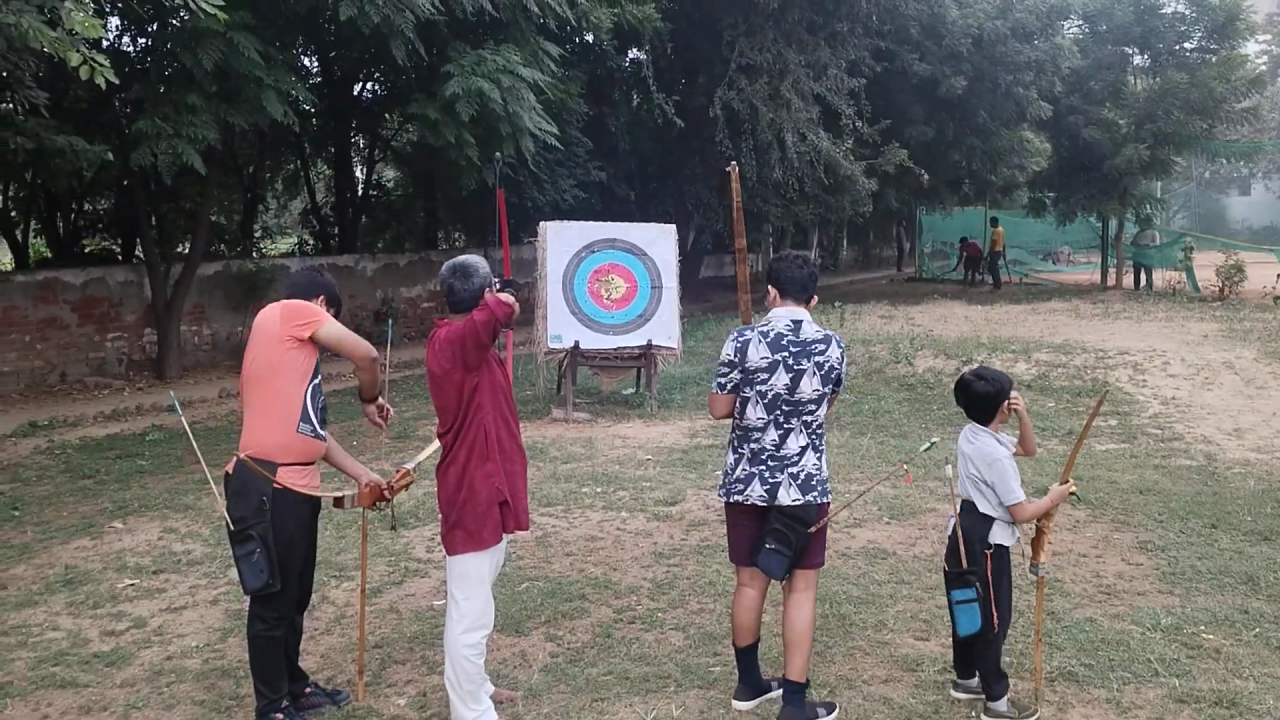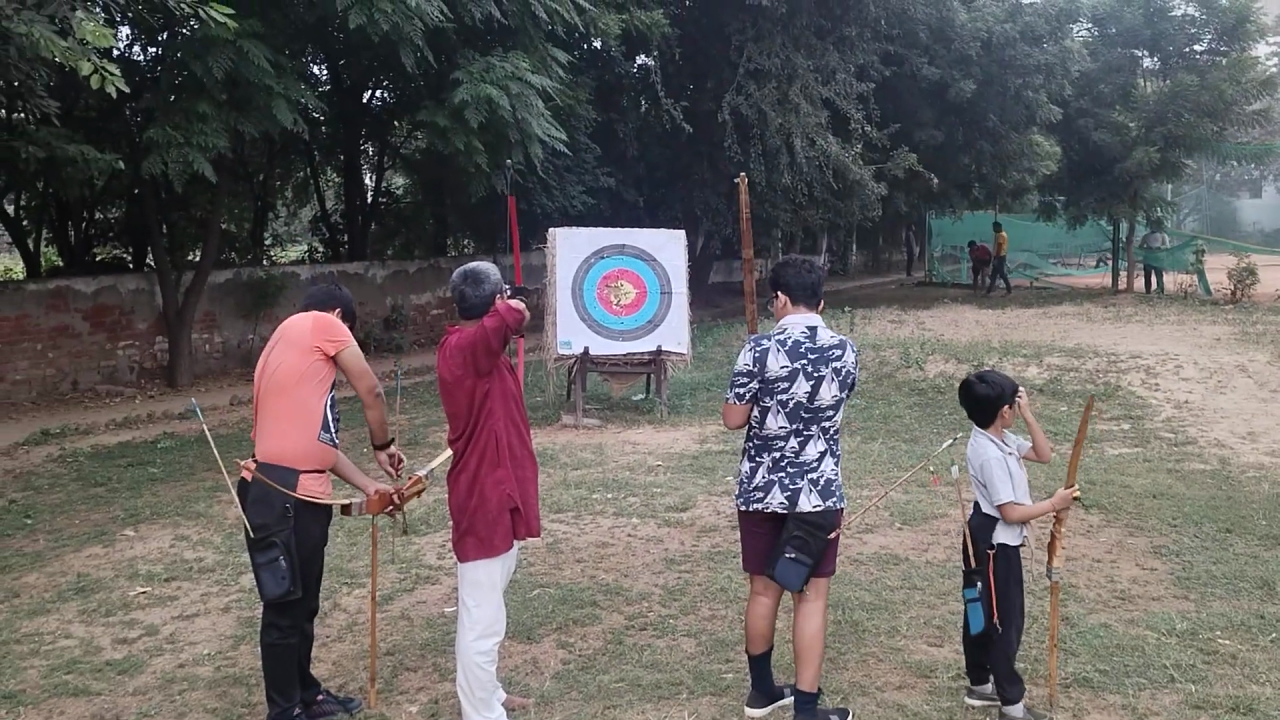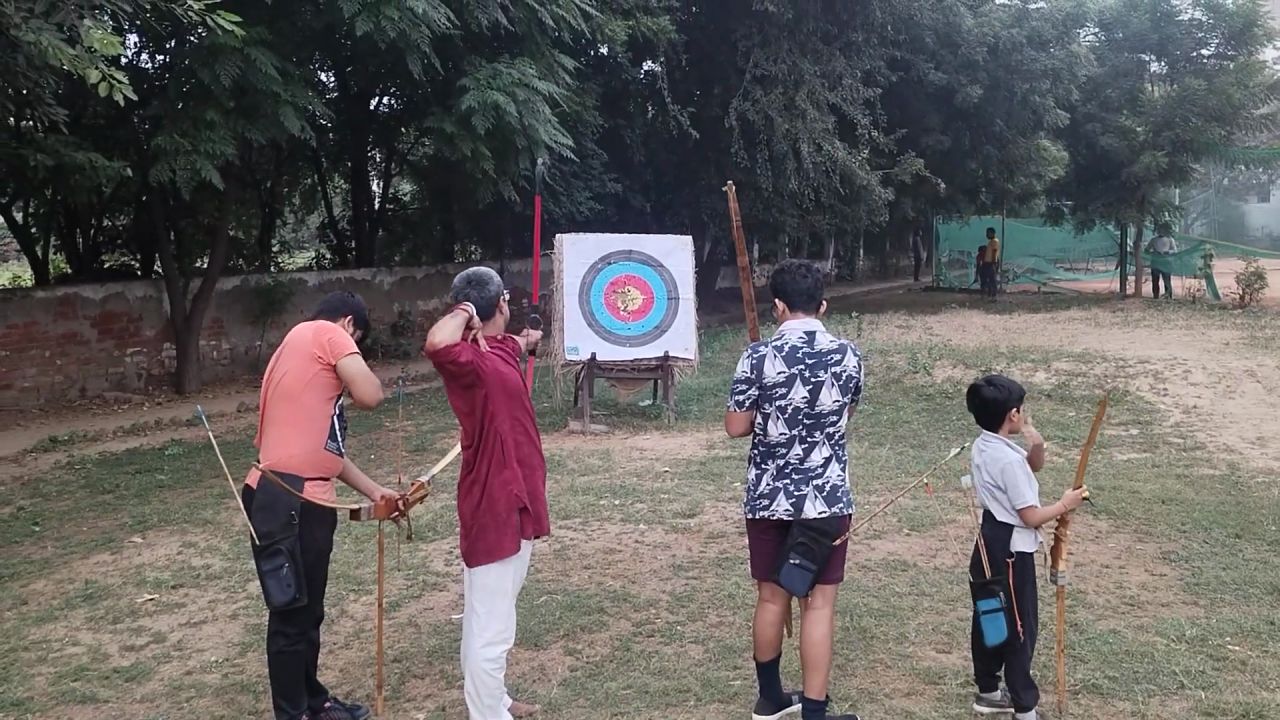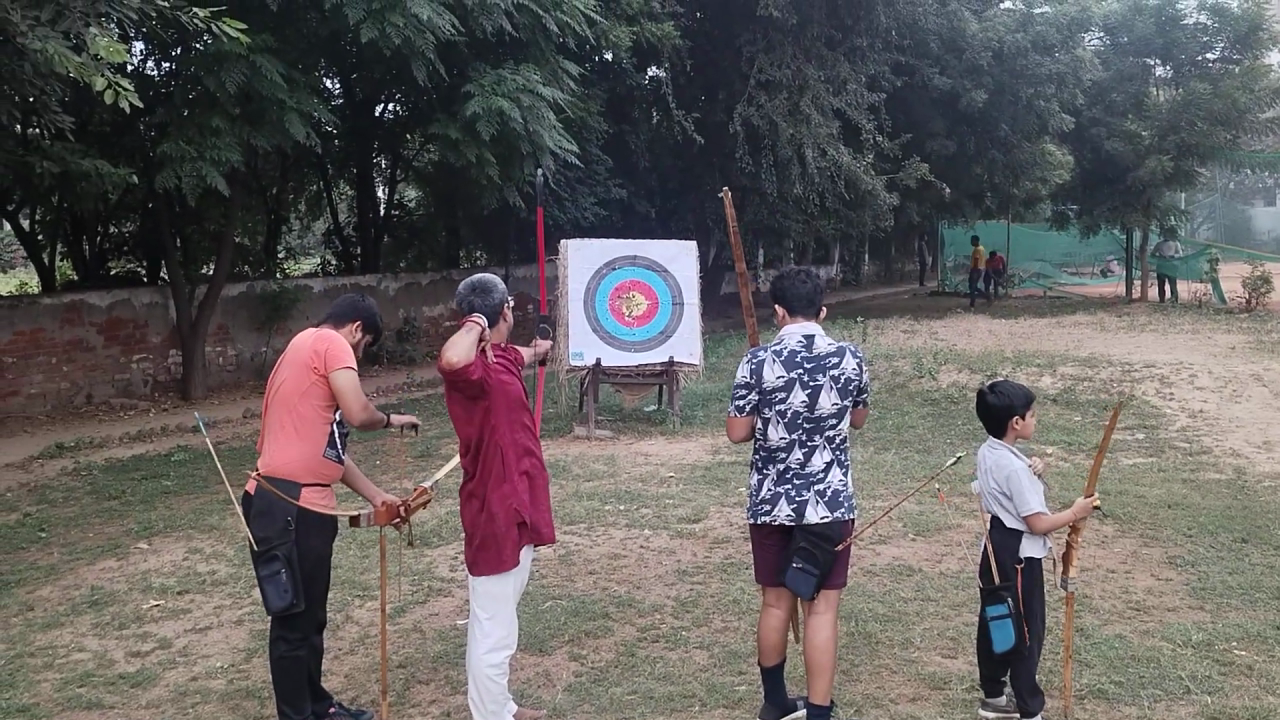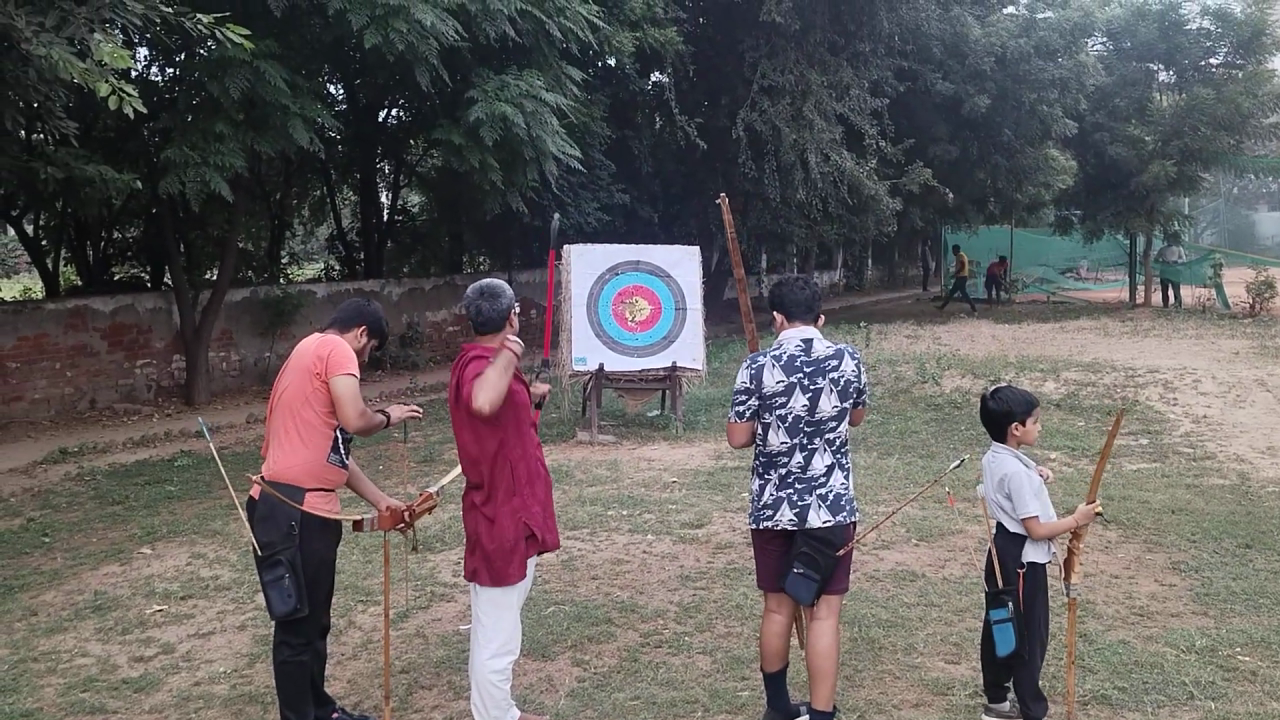
dt=0.5s
person 1, frame 1
left shoulder: (744, 340)
right shoulder: (831, 346)
left elbow: (719, 408)
left hip: (746, 482)
right hip: (803, 485)
left knee: (750, 581)
right knee: (802, 587)
person 1, frame 2
left shoulder: (761, 349)
right shoulder: (846, 351)
left elbow: (733, 419)
left hip: (762, 490)
right hip: (819, 493)
left knee: (764, 590)
right knee: (812, 596)
person 1, frame 3
left shoulder: (759, 357)
right shoulder: (848, 355)
left elbow: (736, 426)
left hip: (768, 497)
right hip: (826, 498)
left knee: (771, 596)
right knee: (819, 602)
person 1, frame 4
left shoulder: (758, 362)
right shoulder: (850, 358)
left elbow: (737, 432)
left hip: (771, 502)
right hip: (828, 503)
left knee: (775, 602)
right knee: (822, 607)
person 1, frame 5
left shoulder: (758, 366)
right shoulder: (847, 360)
left elbow: (738, 438)
left hip: (773, 507)
right hip: (830, 507)
left knee: (777, 607)
right knee: (824, 612)
person 2, frame 1
left shoulder: (457, 339)
right shoulder: (457, 340)
right elbow: (503, 308)
right wrist: (500, 303)
left hip: (481, 485)
right hip: (474, 491)
left knee: (472, 602)
right knee: (471, 610)
person 2, frame 2
left shoulder: (468, 345)
right shoulder: (468, 346)
right elbow: (515, 314)
right wrist: (511, 309)
left hip: (492, 491)
right hip: (485, 497)
left knee: (482, 610)
right knee: (482, 617)
person 2, frame 3
left shoulder: (496, 347)
right shoulder: (469, 357)
right elbow: (436, 344)
left wrist: (527, 341)
right wrist: (462, 314)
left hip: (506, 500)
right hip: (496, 505)
left knee: (487, 616)
right knee: (492, 624)
person 2, frame 4
left shoulder: (497, 357)
right shoulder: (475, 367)
right elbow: (450, 360)
left wrist: (534, 351)
right wrist: (476, 325)
left hip: (511, 507)
right hip: (499, 512)
left knee: (495, 622)
right knee: (494, 630)
person 2, frame 5
left shoulder: (487, 361)
right shoulder: (480, 365)
right elbow: (483, 405)
left wrist: (528, 391)
right wrist: (509, 353)
left hip: (511, 513)
right hip: (501, 519)
left knee: (498, 629)
right knee: (497, 636)
person 3, frame 1
left shoulder: (290, 341)
right shoulder: (285, 313)
left elbow: (311, 427)
right elbow: (365, 356)
left wrist: (361, 474)
right wrist: (371, 400)
left hip: (294, 488)
right hip: (267, 488)
left knee: (294, 596)
right knee: (272, 601)
person 3, frame 2
left shoulder: (287, 346)
right shoulder: (320, 324)
right elbow: (370, 391)
left wrist: (367, 484)
right wrist: (383, 445)
left hip: (299, 494)
right hip: (282, 494)
left knee: (302, 603)
right knee: (286, 606)
person 3, frame 3
left shoulder: (301, 348)
right shoulder: (327, 333)
right elbow: (370, 394)
left wrist: (373, 490)
right wrist: (367, 376)
left hip: (301, 500)
right hip: (287, 500)
left knee: (307, 610)
right knee: (292, 613)
person 3, frame 4
left shoulder: (309, 350)
right shoulder: (329, 343)
left elbow: (328, 446)
right elbow: (357, 413)
left wrist: (376, 496)
right wrist: (390, 419)
left hip: (304, 505)
right hip: (287, 505)
left knee: (310, 615)
right knee: (294, 619)
person 3, frame 5
left shoulder: (313, 355)
right shoulder: (333, 348)
left elbow: (333, 447)
right elbow: (354, 420)
left wrist: (381, 500)
right wrist: (389, 416)
left hip: (307, 510)
right hip: (290, 510)
left knee: (314, 621)
right knee: (297, 625)
person 4, frame 1
left shoulder: (971, 435)
right shoulder: (996, 455)
left elbow: (1028, 449)
right elbow: (1021, 513)
left wrist: (1023, 416)
right wrist: (1052, 499)
left hip: (966, 533)
right hip: (986, 542)
right knee: (992, 619)
left ankle: (965, 679)
person 4, frame 2
left shoulder: (997, 438)
right shoulder: (991, 456)
left elbow: (1044, 455)
right elbow: (1010, 512)
left wrist: (1028, 415)
right wrist: (1054, 504)
left hip: (982, 538)
right hip: (997, 544)
right knee: (1005, 622)
left ankle: (980, 685)
person 4, frame 3
left shoulder: (982, 446)
right shoulder: (1009, 459)
left elbow: (1035, 465)
right elbow: (1031, 516)
left wrist: (1036, 448)
right wrist: (1065, 504)
left hip: (989, 541)
right hip: (1011, 549)
right knee: (1020, 629)
left ankle: (988, 692)
person 4, frame 4
left shoulder: (987, 453)
right shoulder: (1015, 467)
right elbow: (1037, 523)
left wrist: (1033, 470)
right wrist: (1075, 513)
left hip: (996, 546)
right hip: (1019, 555)
left knee: (993, 623)
right knee: (1026, 634)
person 4, frame 5
left shoulder: (994, 459)
right shoulder: (1016, 472)
right elbow: (1036, 530)
left wrist: (1037, 477)
right wrist: (1076, 519)
left hip: (1002, 553)
right hip: (1023, 561)
right knee: (1029, 639)
